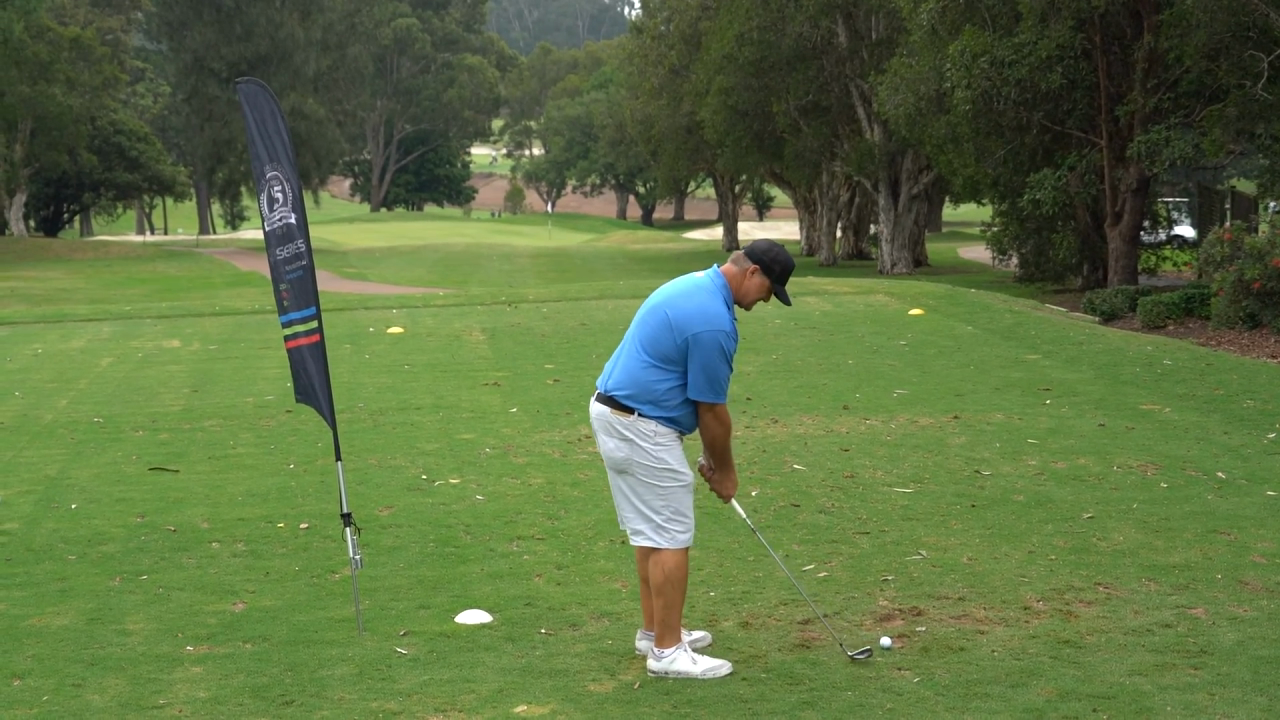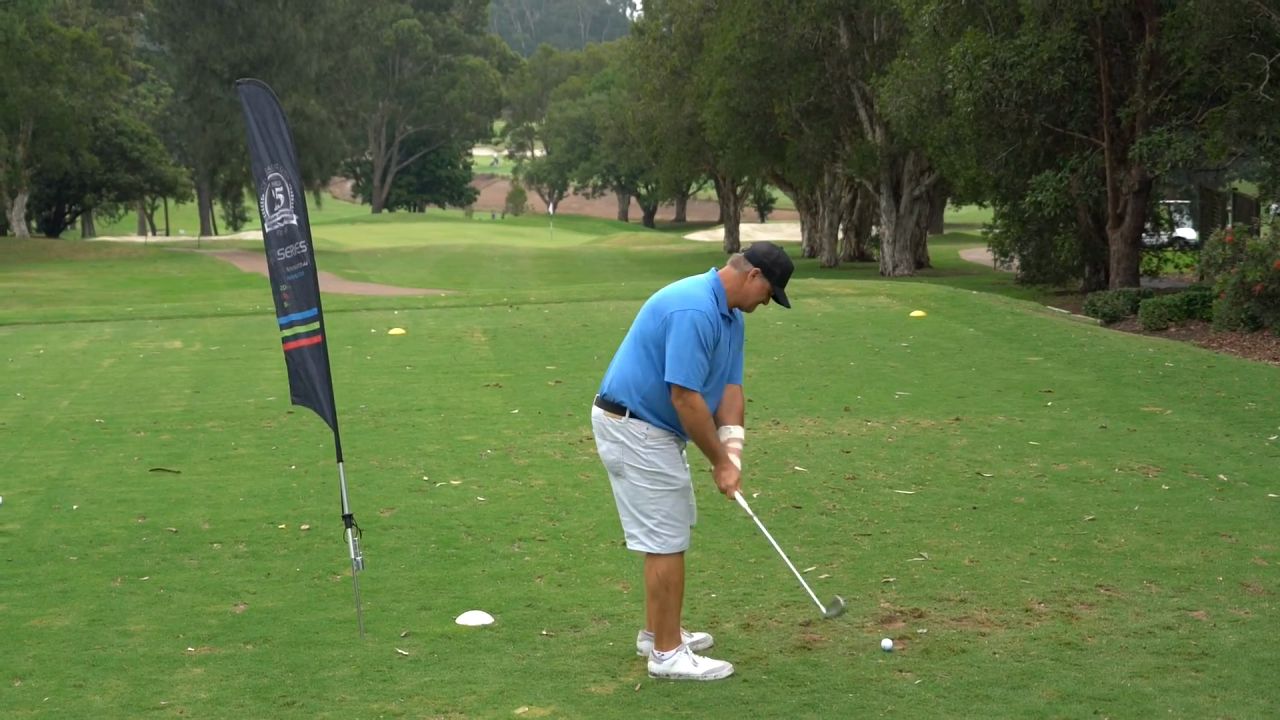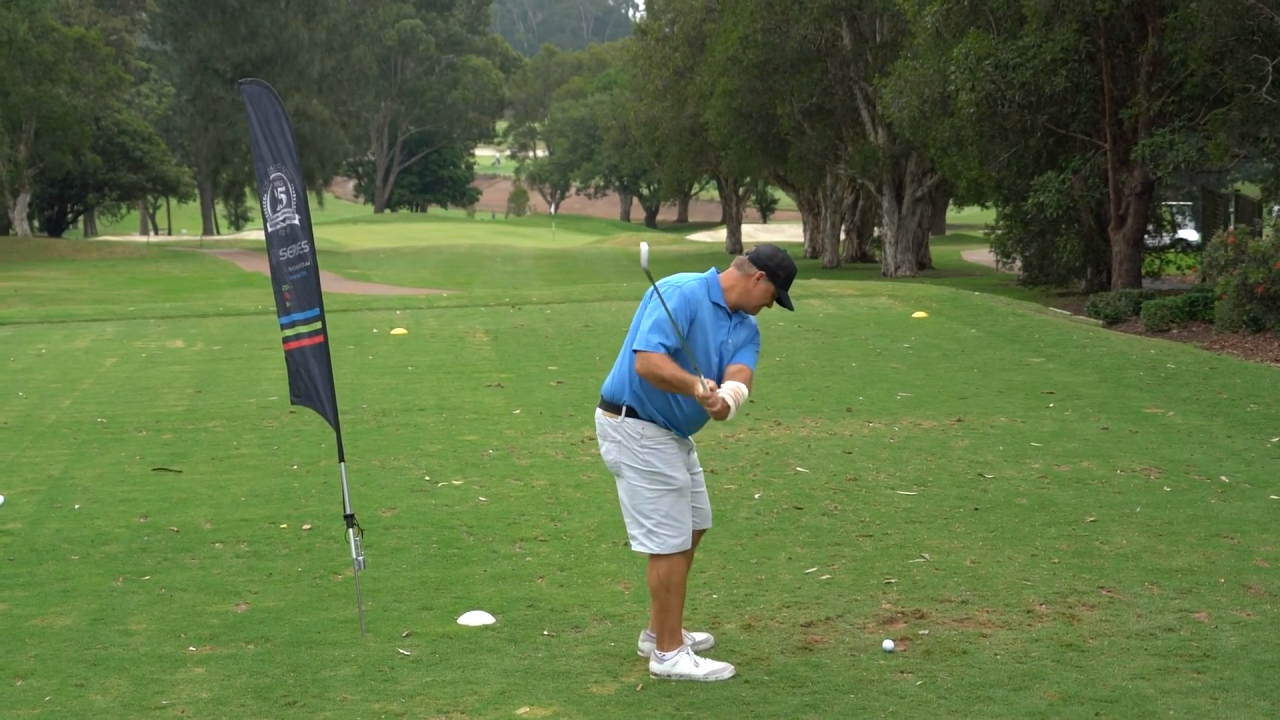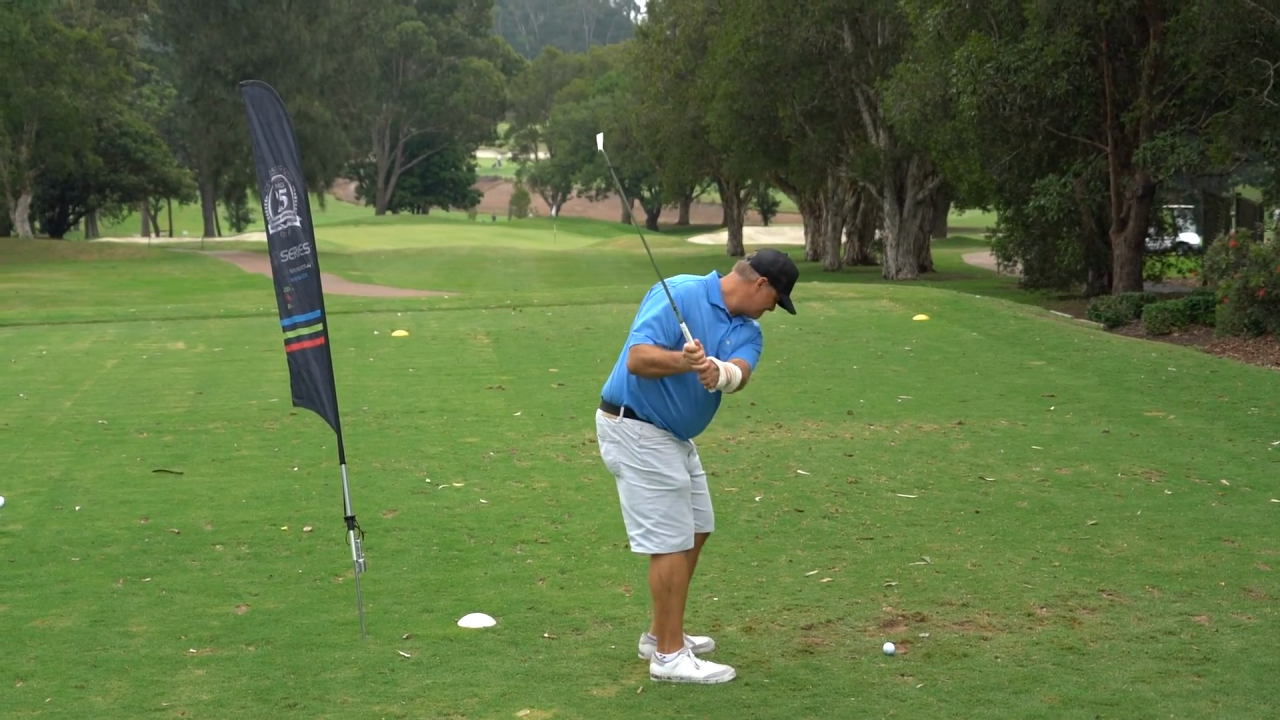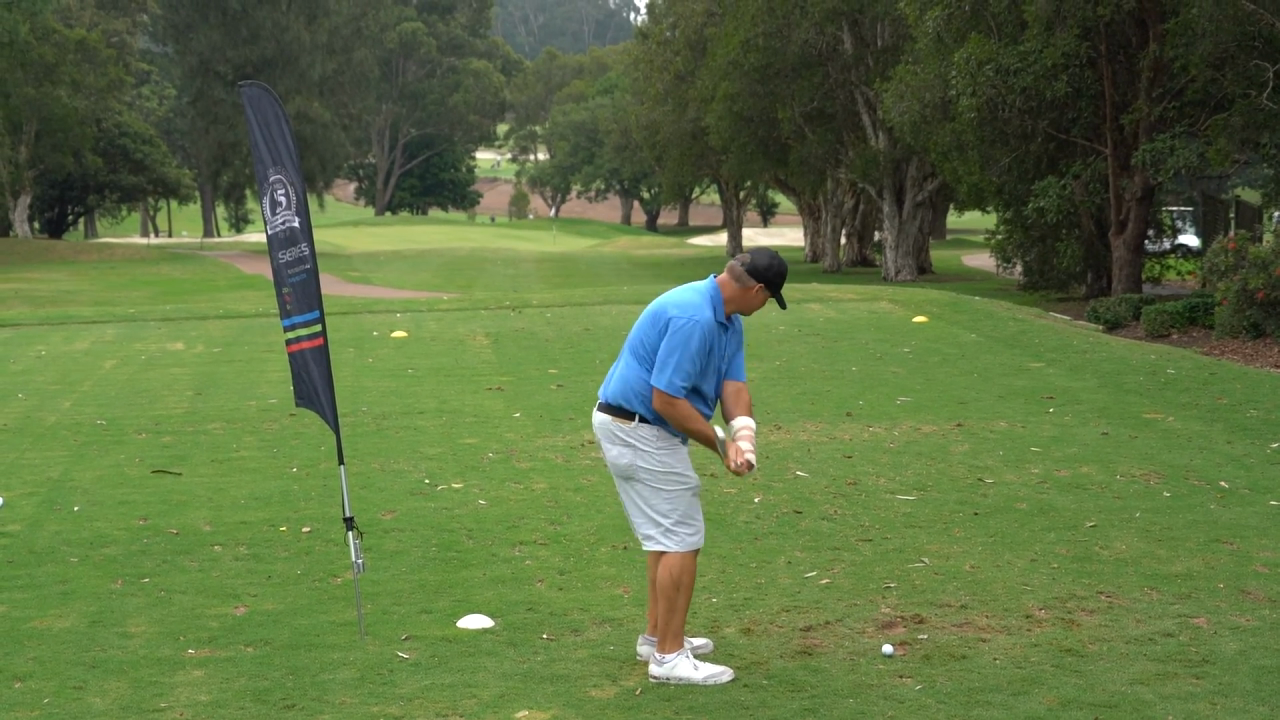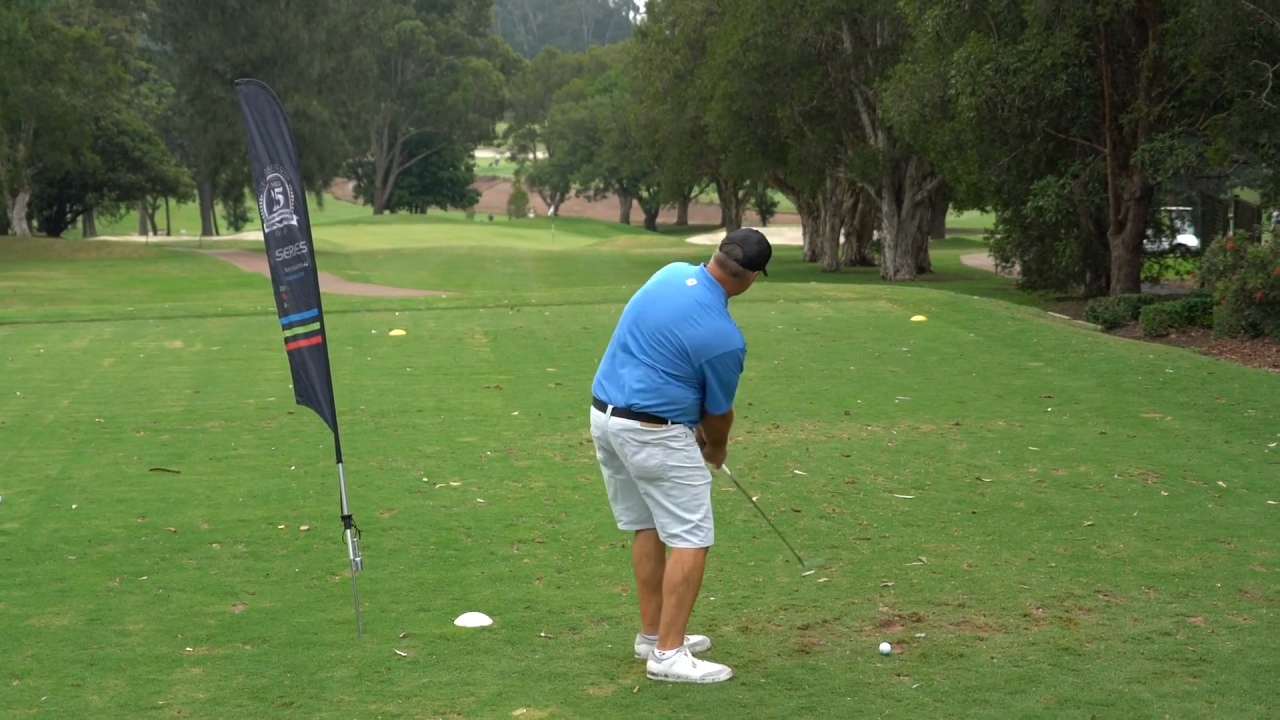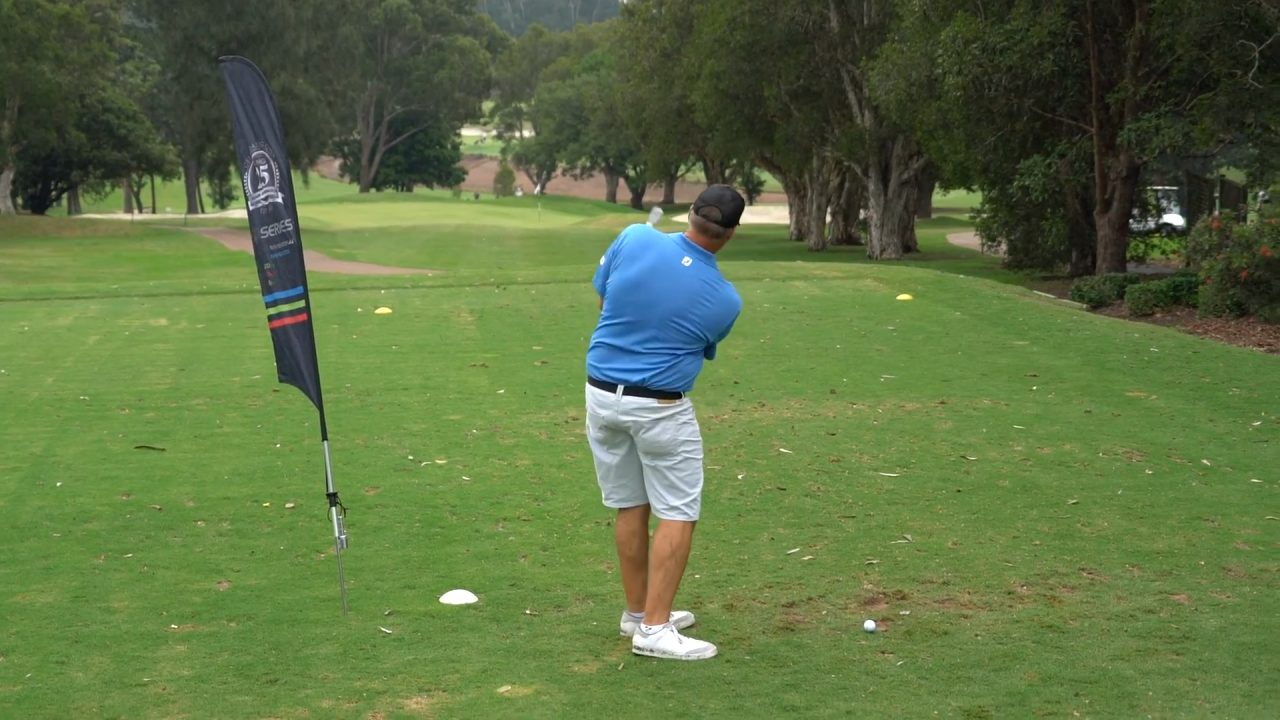
dt=0.2s
person 1, frame 1
left shoulder: (700, 289)
right shoulder: (710, 319)
left elbow: (714, 393)
right elbow: (710, 408)
left wrist: (718, 457)
right wrist: (725, 469)
left hip: (624, 417)
right hip: (640, 426)
left knee: (653, 532)
right knee: (671, 537)
left ankle: (655, 631)
right ankle: (667, 651)
person 1, frame 2
left shoulder: (732, 320)
right shoulder: (693, 307)
left elbow: (730, 387)
right elbow: (684, 397)
left wrist: (732, 450)
right wrist: (719, 460)
left hip: (654, 429)
right hip: (635, 429)
left knee: (672, 531)
right knee: (665, 541)
left ankle: (657, 630)
right ankle: (667, 653)
person 1, frame 3
left shoulder: (746, 328)
right shoulder: (680, 292)
left elbow: (740, 379)
right elbow: (645, 362)
left wrist: (727, 396)
right wrist: (695, 386)
left hip: (671, 433)
right hip: (636, 429)
left knee: (691, 528)
right knee: (669, 541)
left ankle: (660, 631)
right ankle: (669, 653)
person 1, frame 4
left shoulder: (748, 331)
right shoulder: (681, 293)
left elbow: (737, 375)
right elbow: (639, 357)
left wrist: (718, 370)
right wrist: (683, 361)
left hip: (669, 435)
right hip: (636, 430)
left knee: (694, 532)
right knee: (672, 543)
left ankle: (660, 634)
right ankle: (670, 655)
person 1, frame 5
left shoulder: (728, 322)
right shoulder: (693, 318)
left elbow: (734, 385)
right elbow: (664, 400)
left wrist: (743, 441)
right wrist: (721, 445)
left hip: (623, 424)
right hip: (640, 432)
left knee: (664, 534)
right knee: (680, 542)
left ankle: (658, 636)
right ankle: (669, 656)
person 1, frame 6
left shoulder: (672, 275)
right shoulder: (725, 338)
right elbow: (717, 414)
right wrist: (715, 451)
left hip: (606, 416)
right hip: (654, 433)
left knee: (647, 529)
right knee: (689, 540)
left ankle: (653, 634)
right ankle: (668, 653)
person 1, frame 7
left shoulder: (634, 241)
right shoulder: (724, 300)
left elbow: (604, 292)
left hip: (601, 394)
right hip: (660, 408)
left knee: (630, 507)
right knee: (676, 514)
left ankle: (637, 612)
right ankle: (654, 628)
